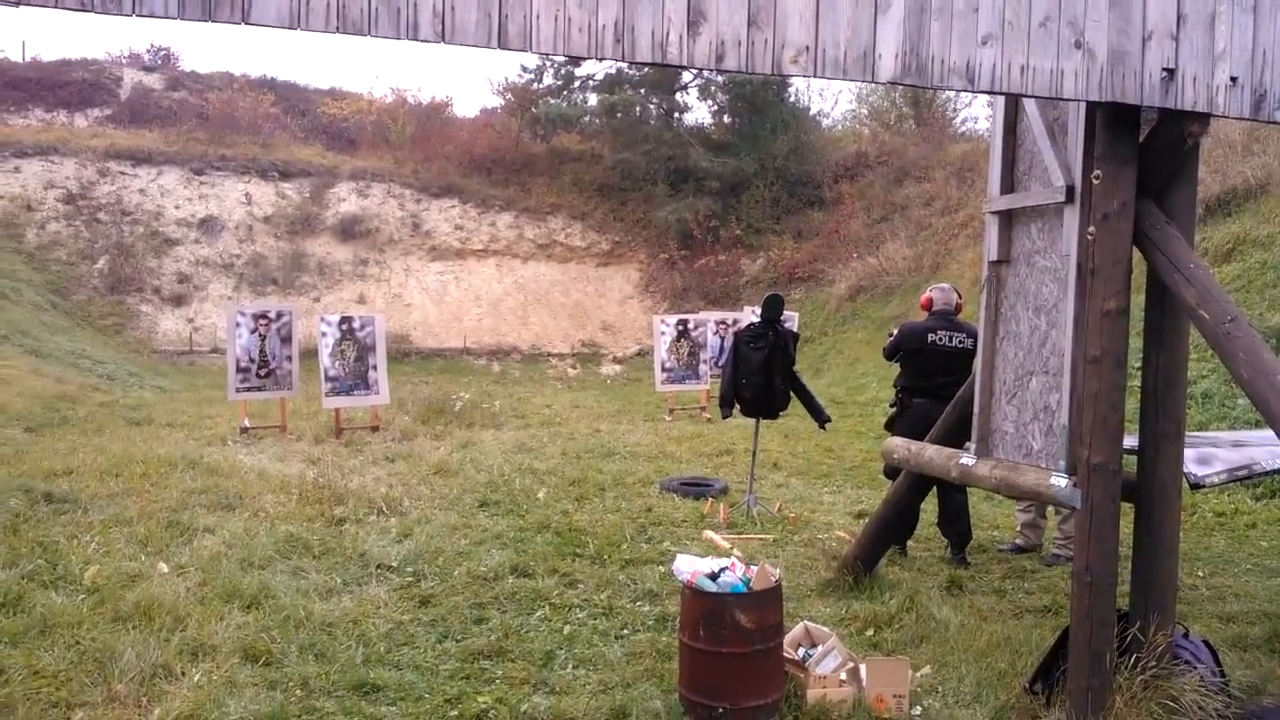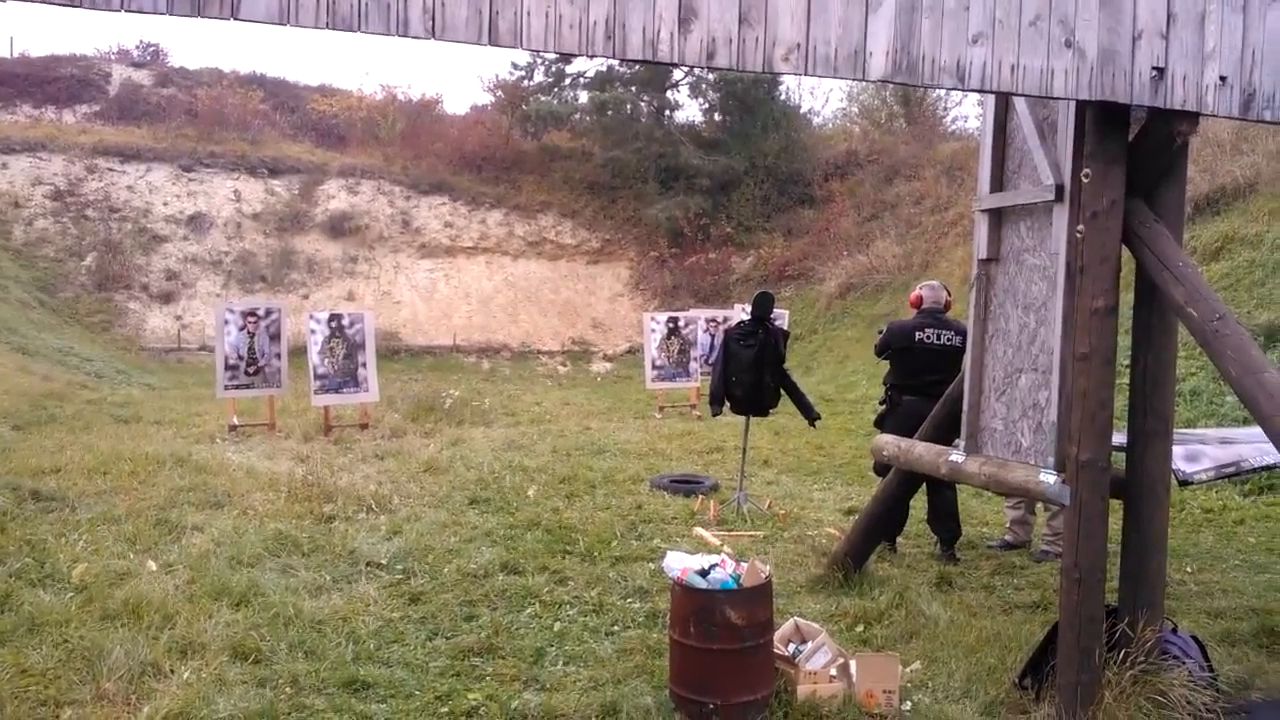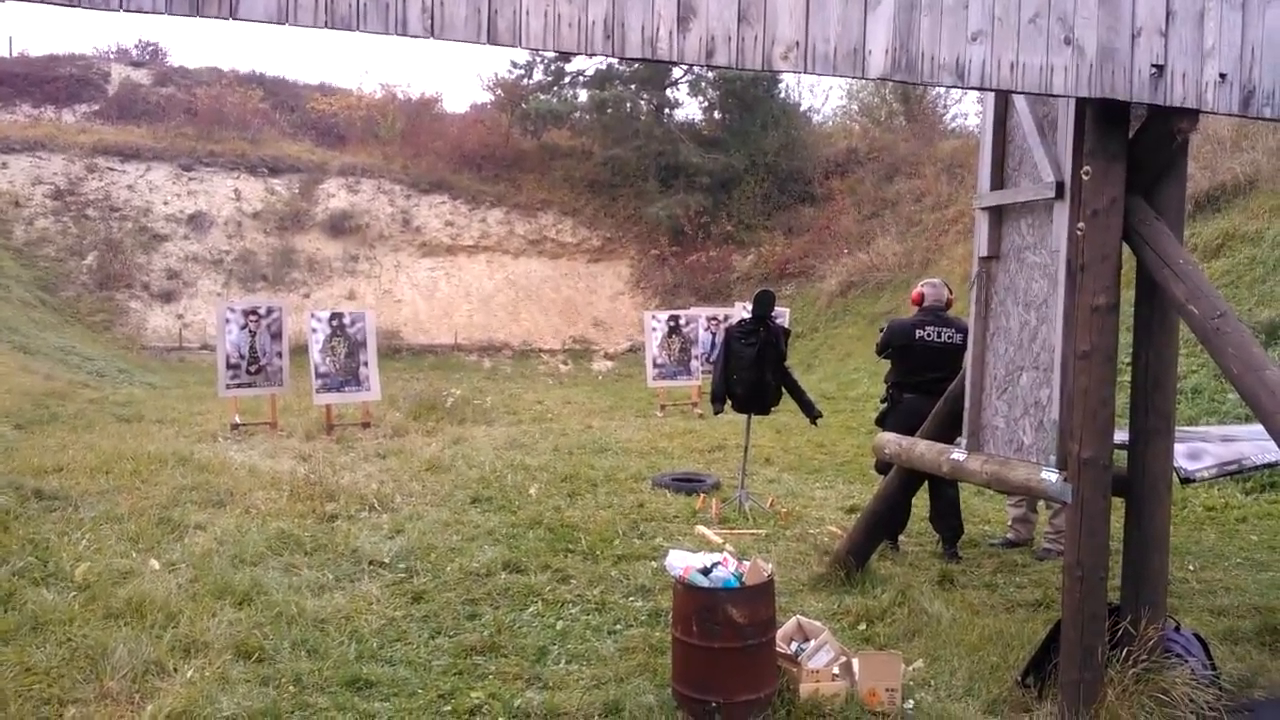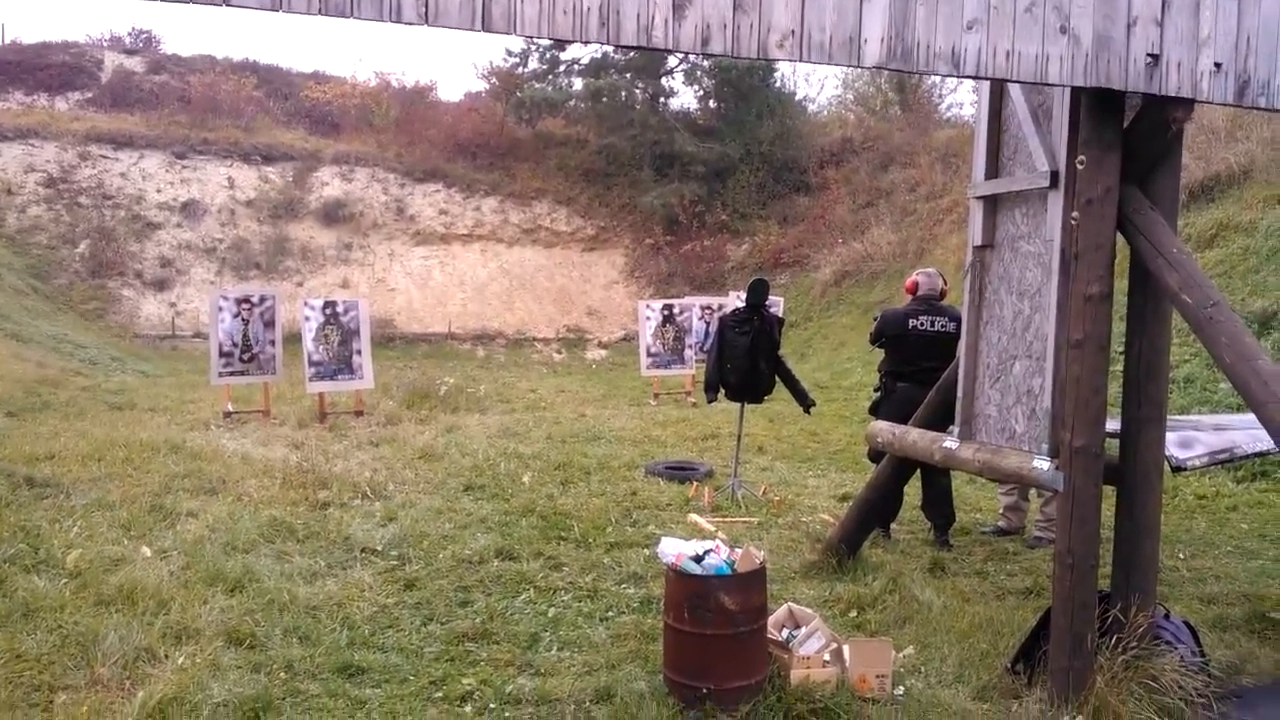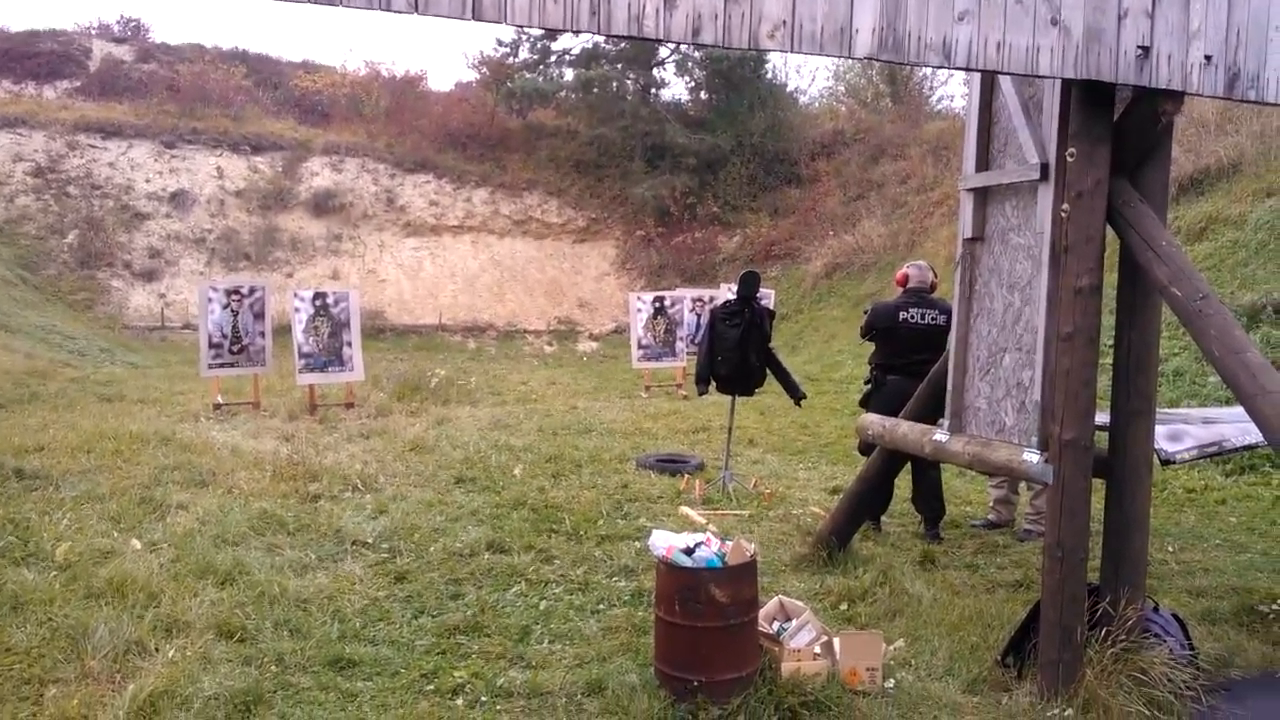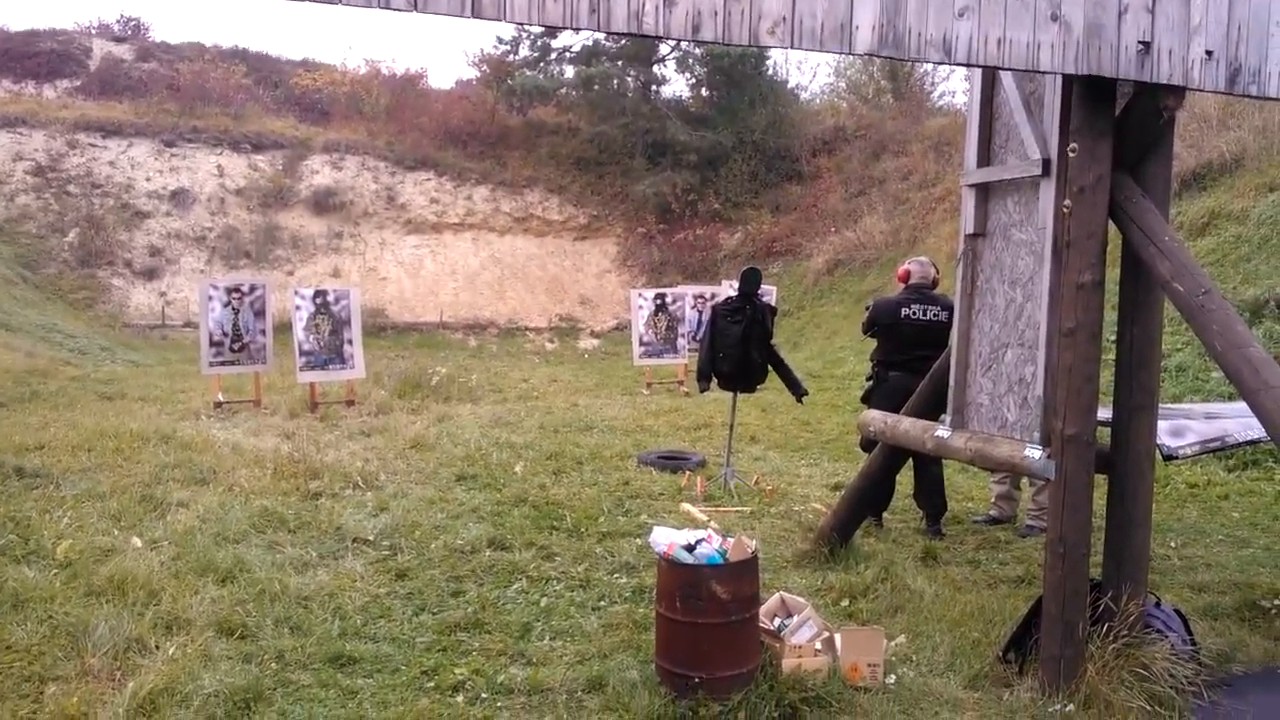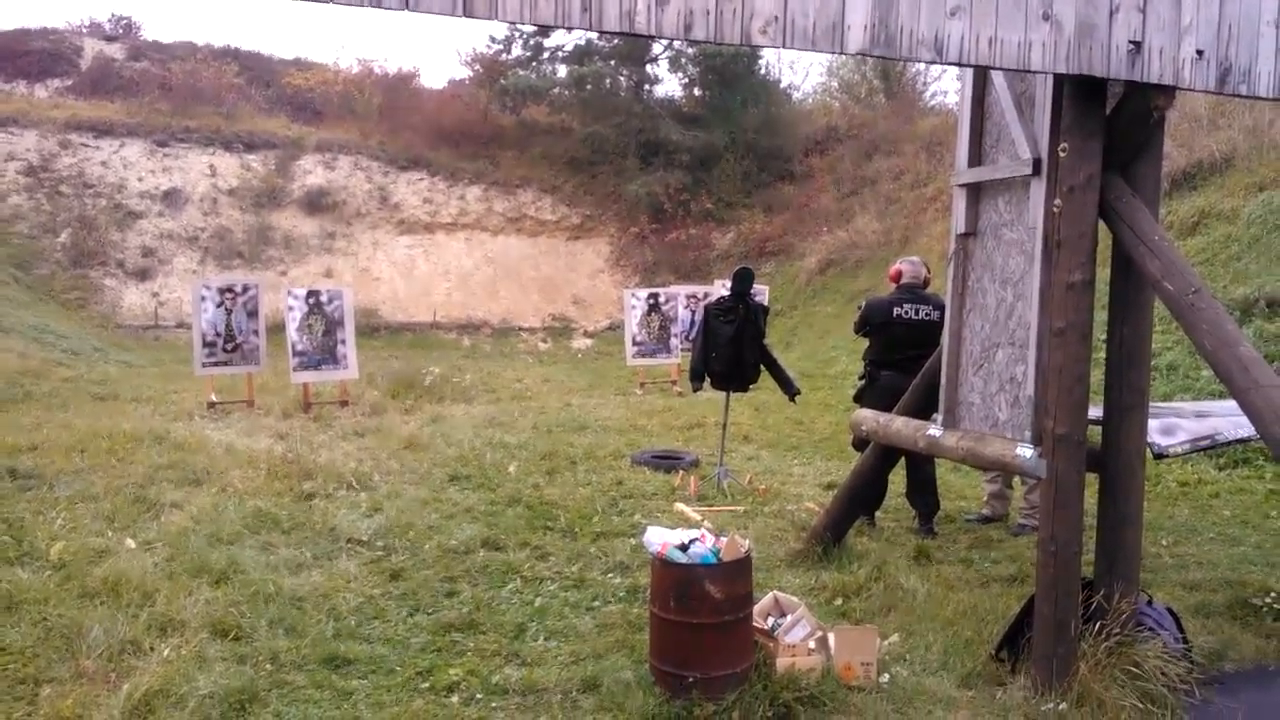
dt=0.2s
person 1, frame 1
left shoulder: (912, 330)
right shoulder: (971, 335)
left elbow: (889, 354)
right elbow: (970, 367)
left wrist: (896, 338)
left hip: (916, 412)
right knee: (953, 480)
left ankle: (898, 541)
right ankle: (958, 548)
person 1, frame 2
left shoulder: (900, 329)
right shoulder: (960, 332)
left elbow: (880, 351)
right elbow: (961, 365)
left wrist: (888, 335)
left hip: (905, 409)
right knee: (942, 477)
left ankle: (887, 538)
right ankle: (947, 545)
person 1, frame 3
left shoulder: (900, 327)
right shoulder: (962, 330)
left elbow: (881, 350)
right elbow: (964, 363)
left hip: (906, 407)
right knee: (944, 476)
left ankle: (889, 536)
right ankle: (949, 543)
person 1, frame 4
left shoulder: (894, 317)
right shoulder: (956, 319)
left elbow: (875, 340)
right elbow: (960, 353)
left hip: (899, 396)
right knee: (936, 464)
left ankle: (881, 524)
right ankle: (941, 530)
person 1, frame 5
left shoulder: (884, 310)
right shoulder: (946, 312)
left elbow: (866, 333)
right elbow: (952, 346)
left hip: (890, 389)
right knee: (926, 458)
left ankle: (872, 517)
right ankle: (932, 524)
person 1, frame 6
left shoulder: (886, 306)
right shoulder: (948, 308)
left elbow: (867, 329)
right elbow: (954, 341)
left hip: (891, 386)
right knee: (929, 454)
left ankle: (874, 513)
right ankle: (933, 520)
person 1, frame 7
left shoulder: (878, 306)
right shoulder: (939, 308)
left elbow: (859, 329)
right elbow: (946, 341)
left hip: (883, 385)
right knee: (921, 453)
left ankle: (866, 512)
right ankle: (926, 519)
